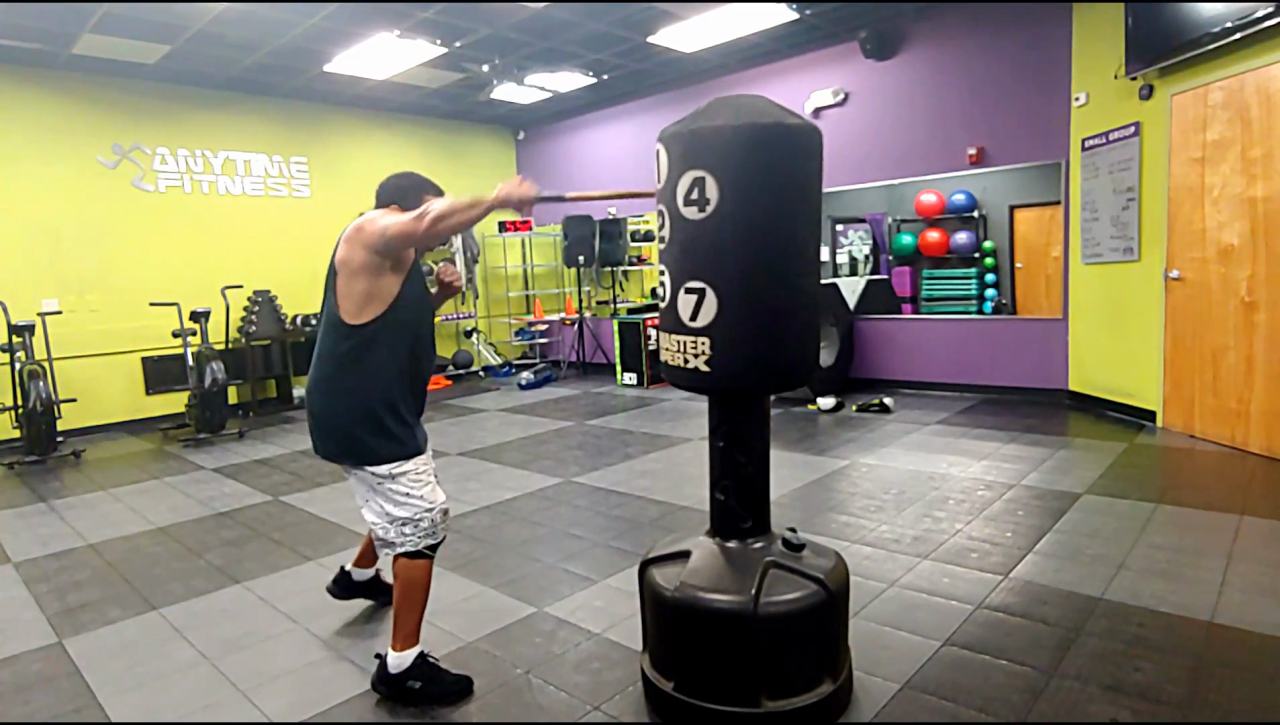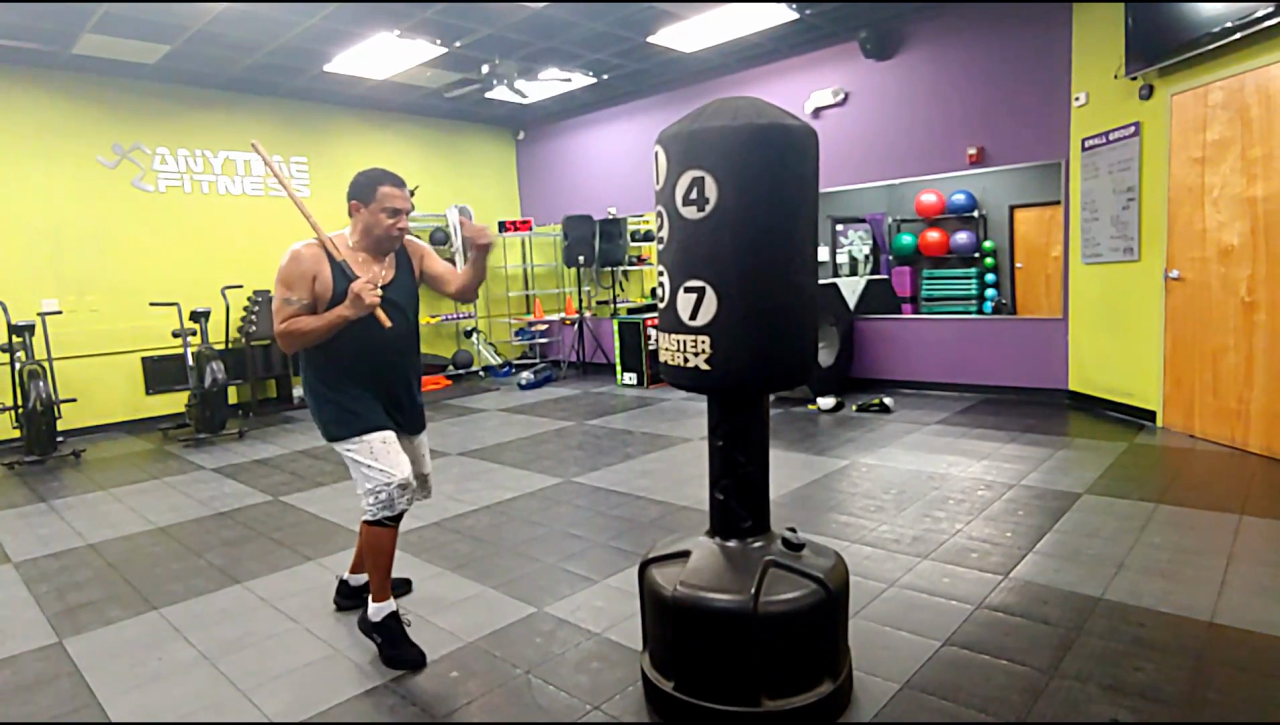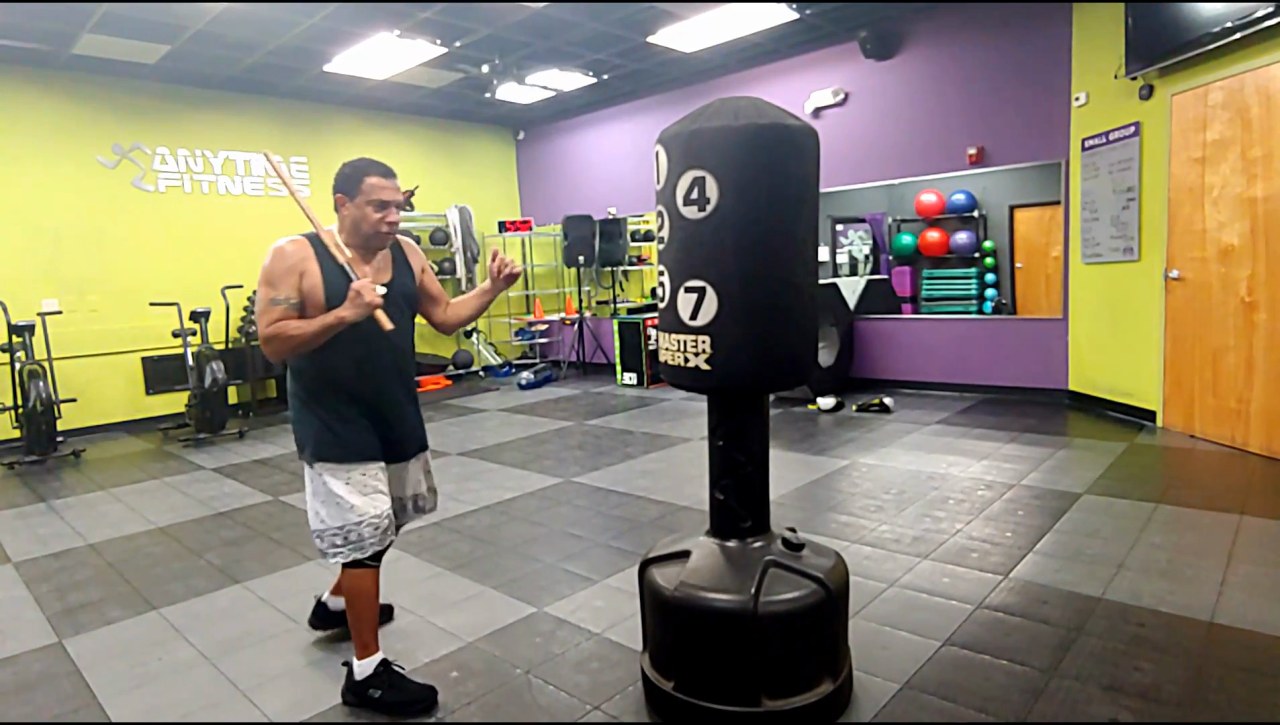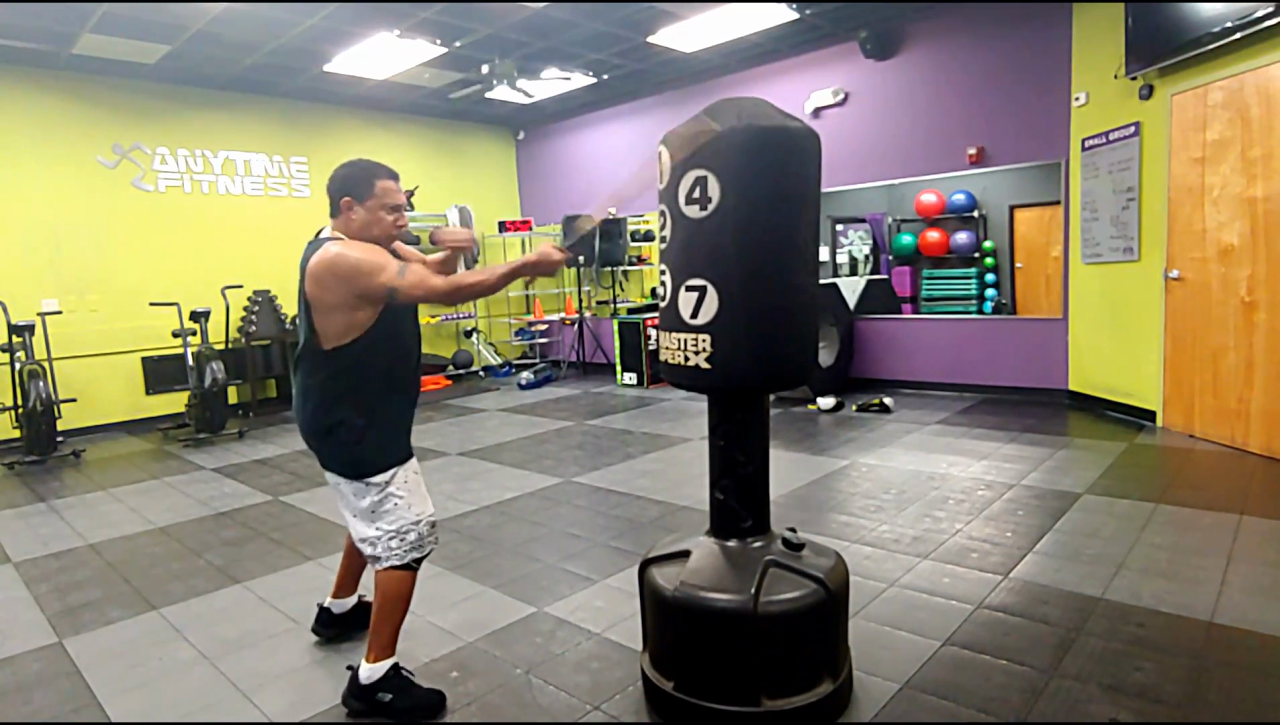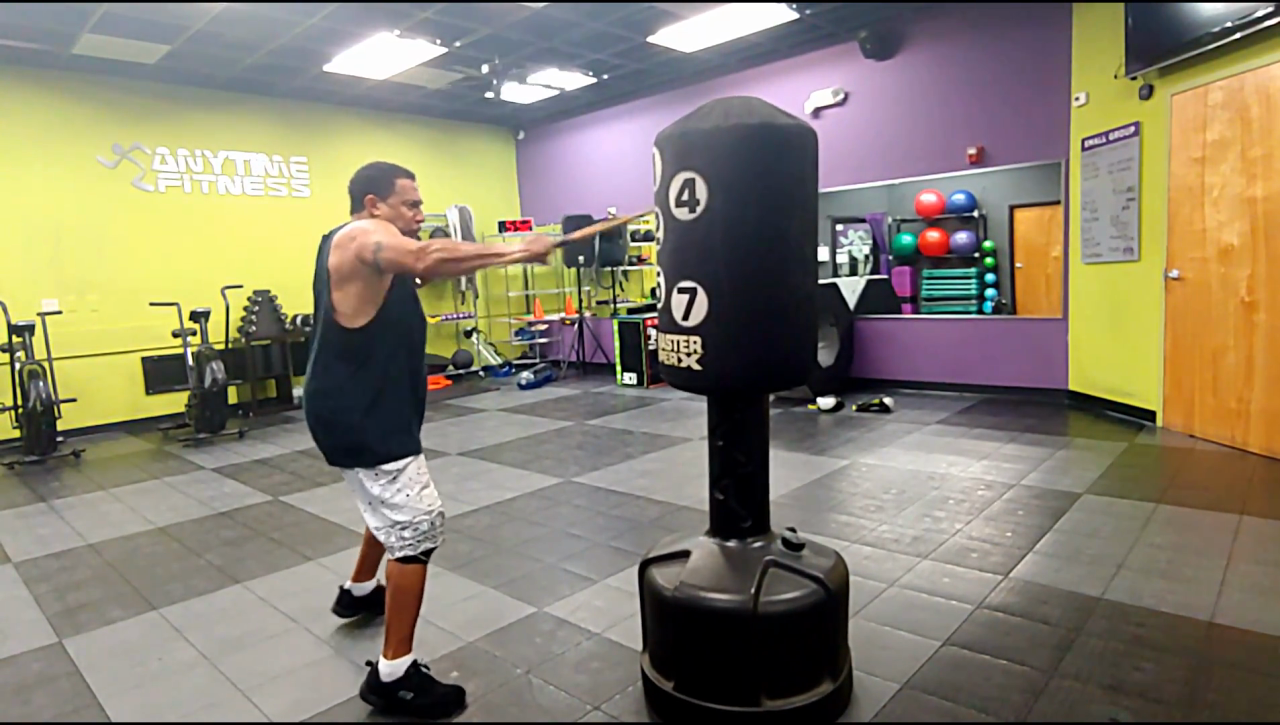
dt=0.5s
person 1, frame 1
left shoulder: (400, 255)
right shoulder: (368, 232)
left elbow: (411, 318)
right elbow: (422, 222)
left wrist: (444, 280)
right wrist: (498, 198)
left hip: (382, 409)
right hip: (361, 417)
left knee: (403, 502)
right knee: (419, 519)
left ankle: (358, 574)
right ankle: (402, 666)
person 1, frame 2
left shoulder: (409, 250)
right shoulder: (307, 258)
left elbow: (461, 289)
right elbow: (285, 337)
left wrist: (478, 256)
right wrist: (348, 310)
left hip: (401, 398)
right hip: (346, 400)
left knee: (401, 487)
right knee: (389, 486)
left ankle: (358, 580)
right ankle: (379, 613)
person 1, frame 3
left shoulder: (407, 254)
right shoulder: (293, 257)
left elbow: (447, 316)
right elbow: (273, 344)
left wrist: (490, 288)
right wrist: (345, 313)
left hip: (397, 415)
right hip: (334, 423)
left knee: (394, 513)
right knee: (364, 532)
left ankle: (335, 603)
right ankle: (367, 673)
person 1, frame 4
left shoulder: (373, 246)
right shoulder: (341, 261)
left elbow: (432, 271)
right elbow: (442, 291)
left wrist: (451, 248)
right wrist: (526, 265)
left hip: (362, 416)
right hip: (353, 427)
left knee: (379, 517)
right knee: (406, 535)
left ankle: (339, 608)
right ankle: (374, 678)
person 1, frame 5
left shoulder: (360, 247)
right shoulder: (360, 236)
right elbow: (427, 254)
right wrist: (509, 250)
left hip: (363, 406)
right hip: (362, 414)
left knee: (396, 506)
right knee: (413, 526)
left ankle: (360, 591)
right ankle: (393, 675)
